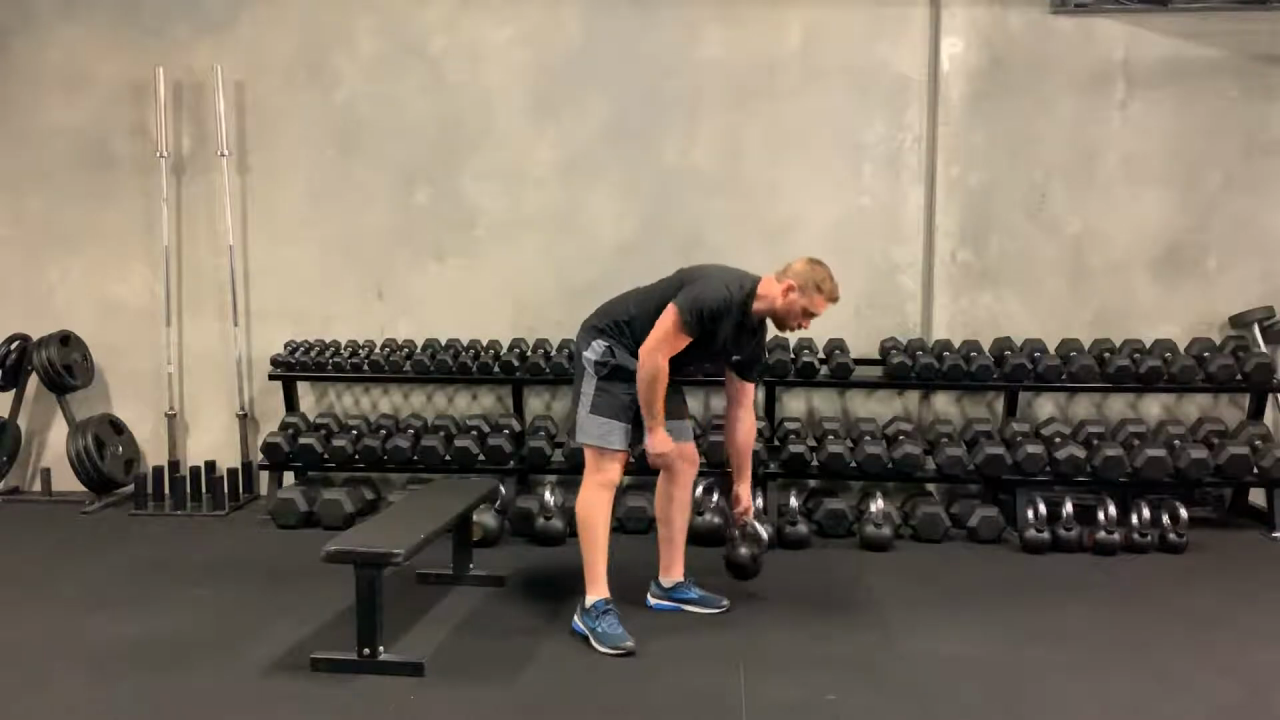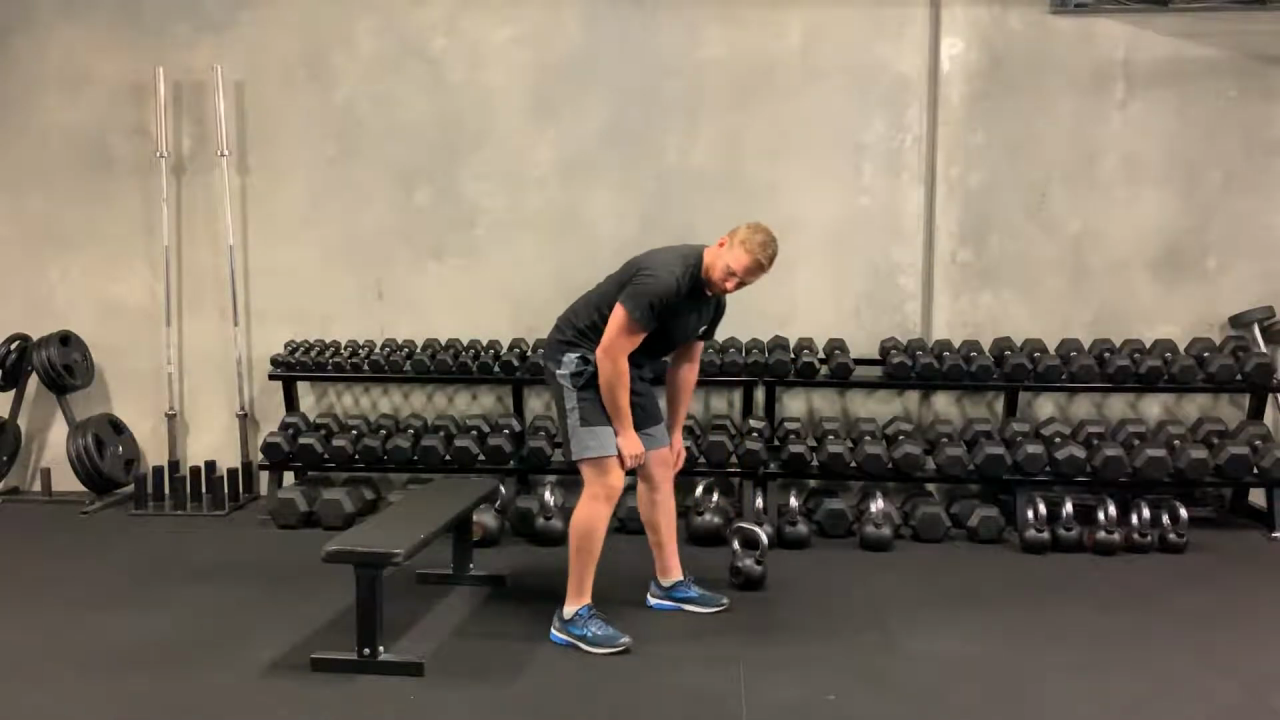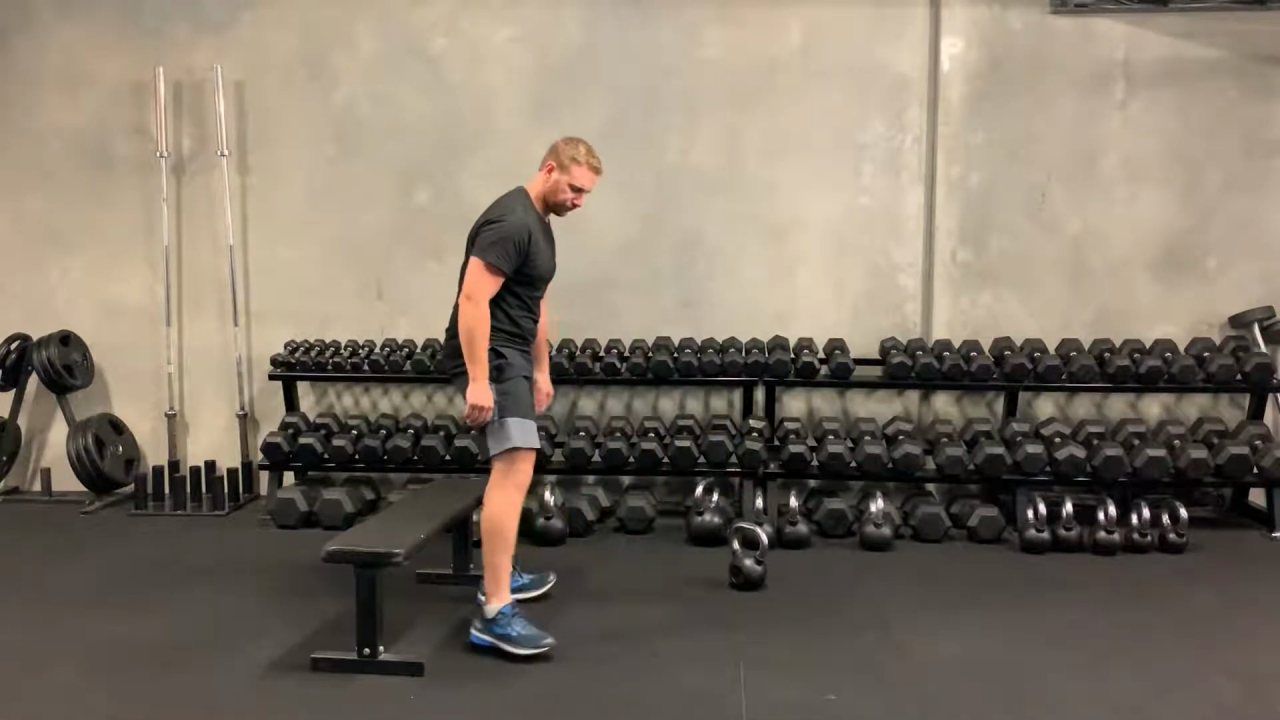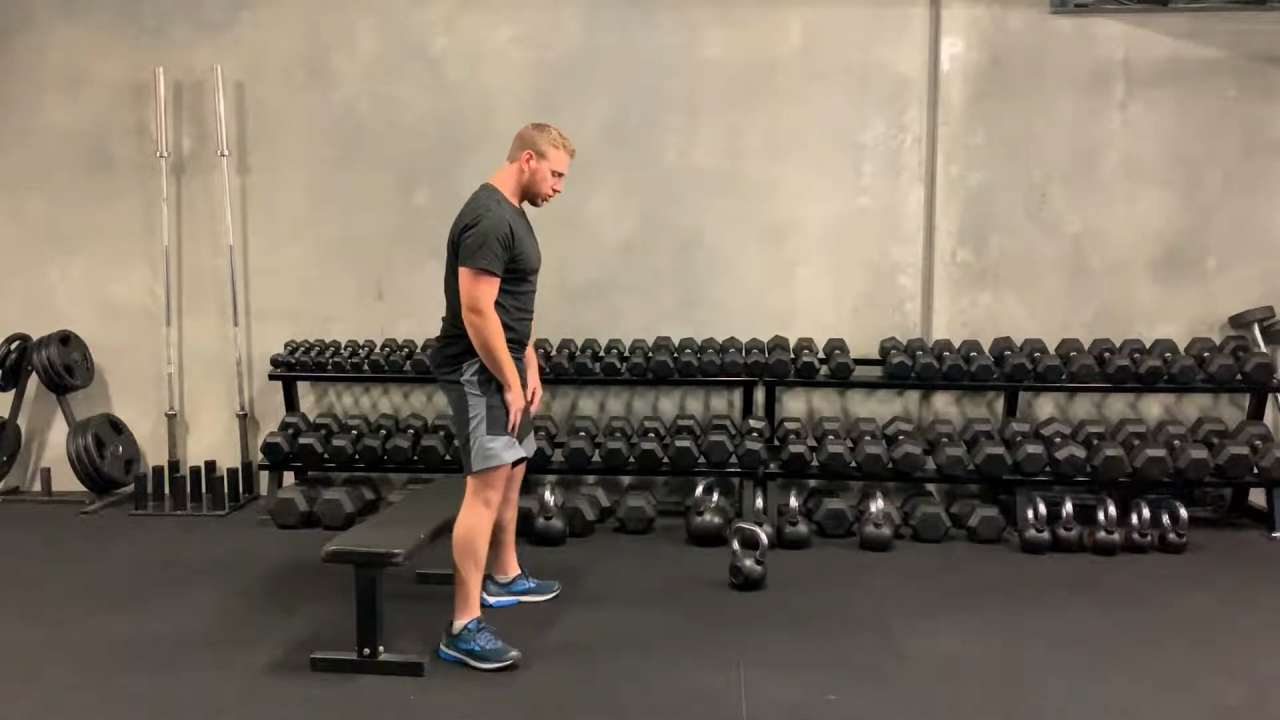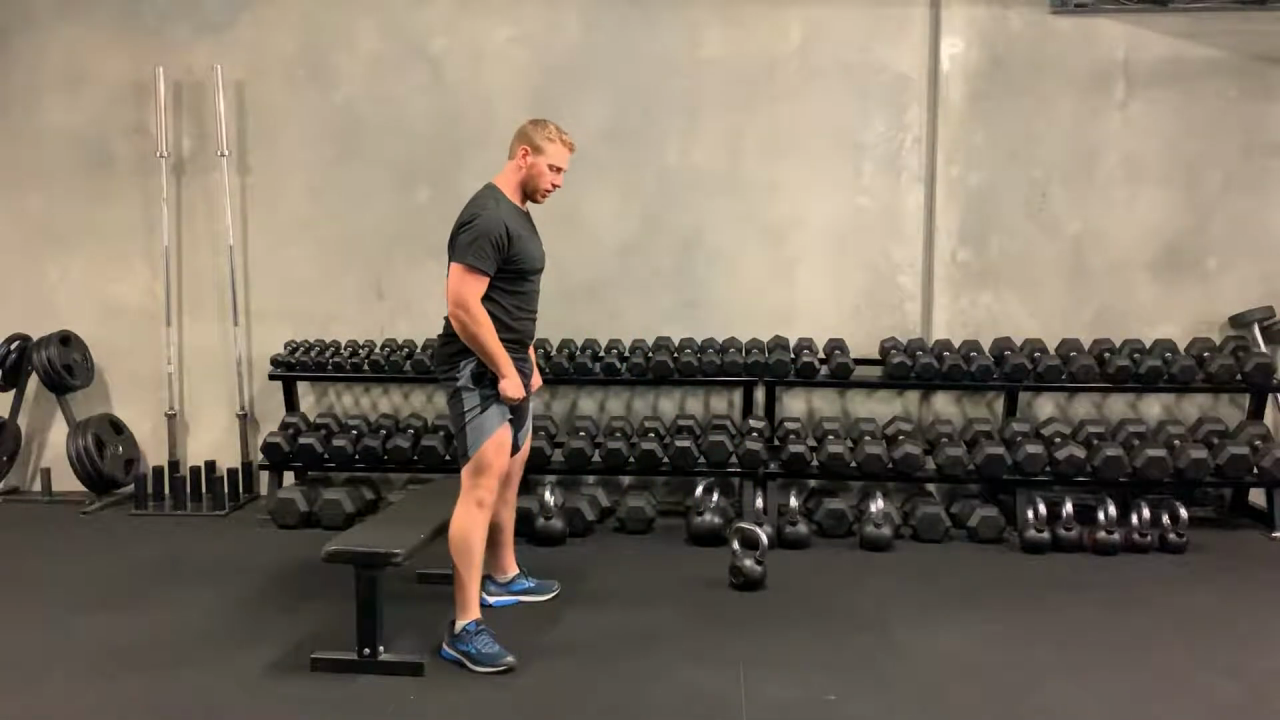
dt=1s
person 1, frame 1
left shoulder: (751, 333)
right shoulder: (718, 294)
left elbow: (742, 410)
right elbow: (654, 352)
left wrist: (742, 484)
right wrist: (654, 428)
left hip: (650, 367)
right hip: (610, 352)
left knee: (683, 463)
right knee: (604, 474)
left ankle: (669, 583)
right ankle: (594, 604)
person 1, frame 2
left shoulder: (713, 299)
right shoulder: (663, 278)
left elbow: (684, 362)
right elbow: (610, 353)
left wrist: (675, 430)
right wrist: (624, 431)
left hip: (625, 367)
right hip: (583, 359)
left knee: (660, 470)
right knee: (608, 480)
left ankle: (670, 584)
right ankle: (574, 614)
person 1, frame 3
left shoulder: (539, 224)
right shoulder: (510, 222)
right elbow: (473, 300)
left wrist: (543, 370)
right wrist: (478, 379)
left hip: (511, 357)
right hip: (489, 359)
left knee: (517, 463)
right knee: (512, 469)
left ankle: (502, 574)
right ankle: (496, 611)
person 1, frame 4
left shoulder: (511, 214)
right shoulder: (489, 220)
right elbow: (477, 312)
left wrist: (530, 370)
right wrist: (511, 383)
left hip: (503, 366)
right hip: (478, 370)
left knee: (511, 473)
right knee: (486, 487)
left ankle: (505, 577)
right ankle: (463, 627)
person 1, frame 5
left shoulder: (519, 214)
right shoulder: (487, 218)
right elbow: (462, 305)
left wrist: (529, 363)
right wrist: (504, 371)
left hip: (508, 367)
right hip: (479, 369)
left knee: (509, 477)
right knee: (482, 487)
left ankle: (504, 576)
right ankle: (465, 628)
